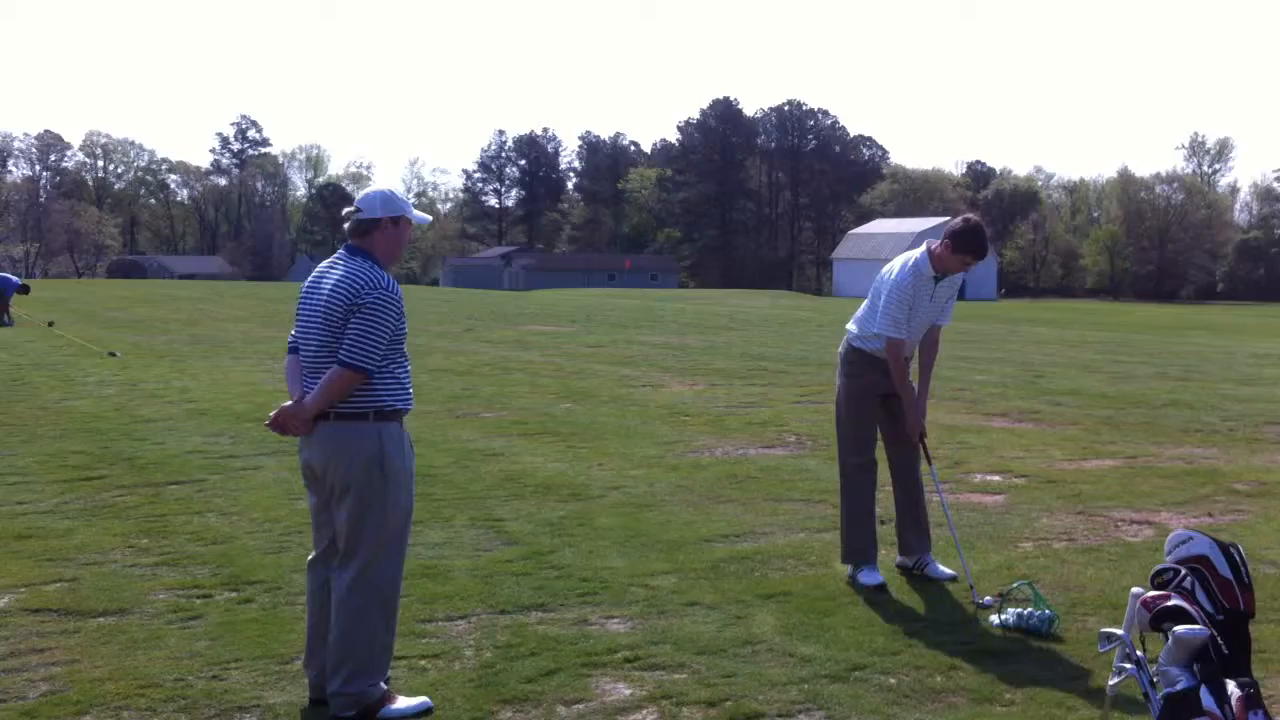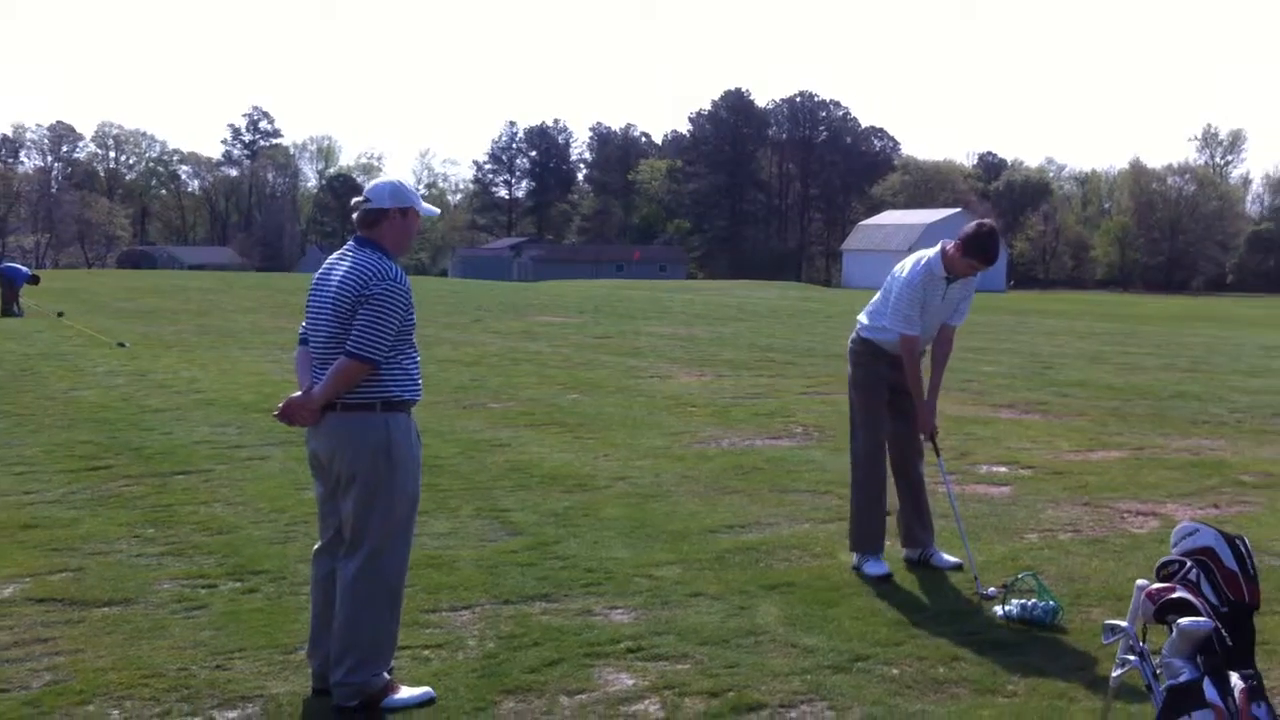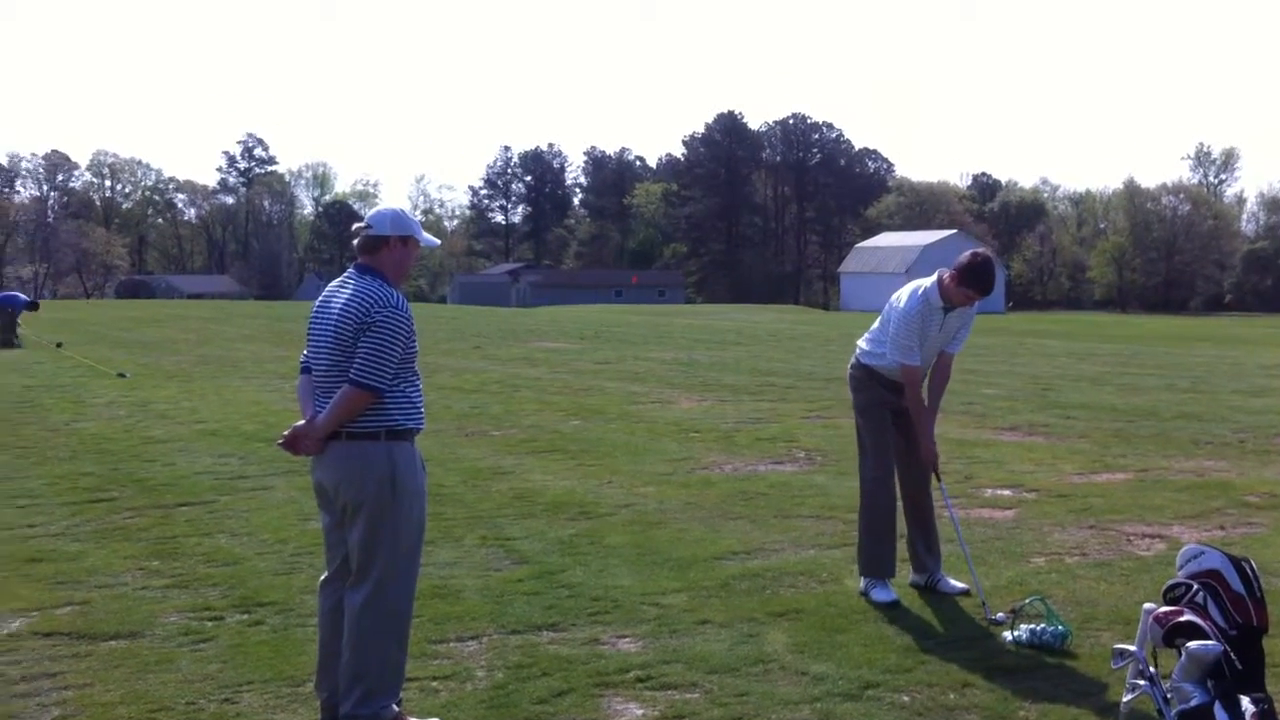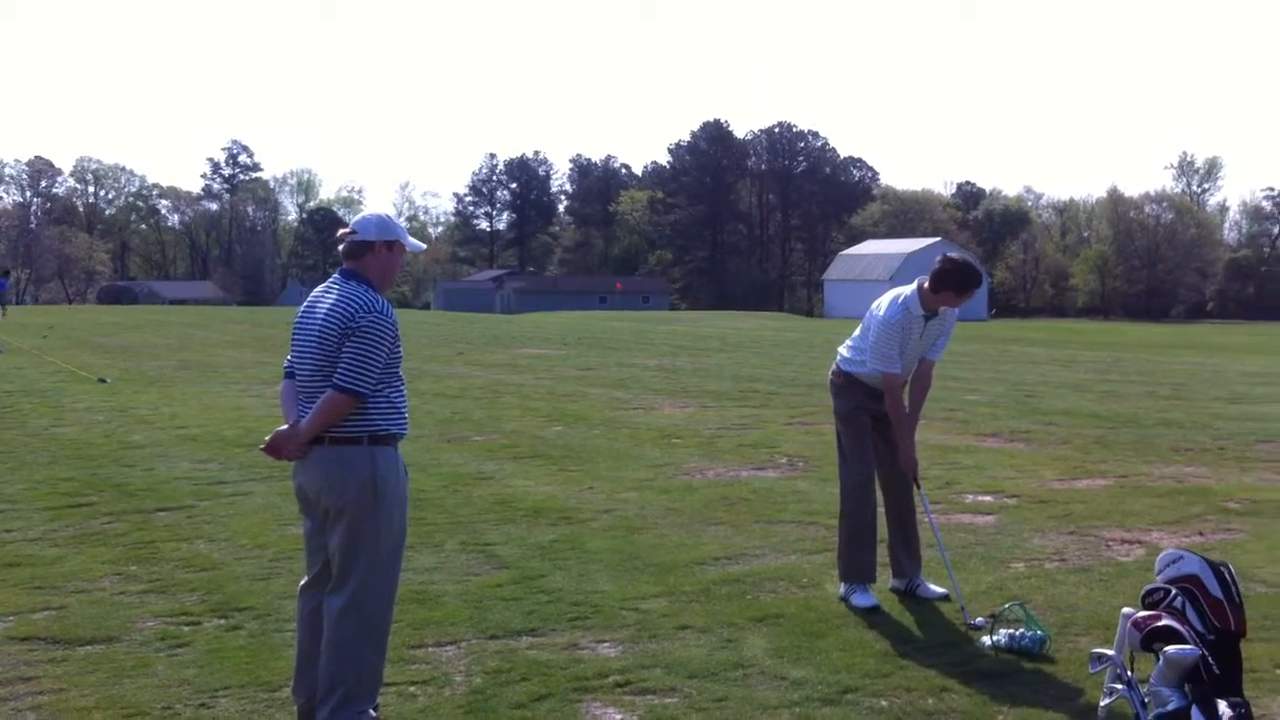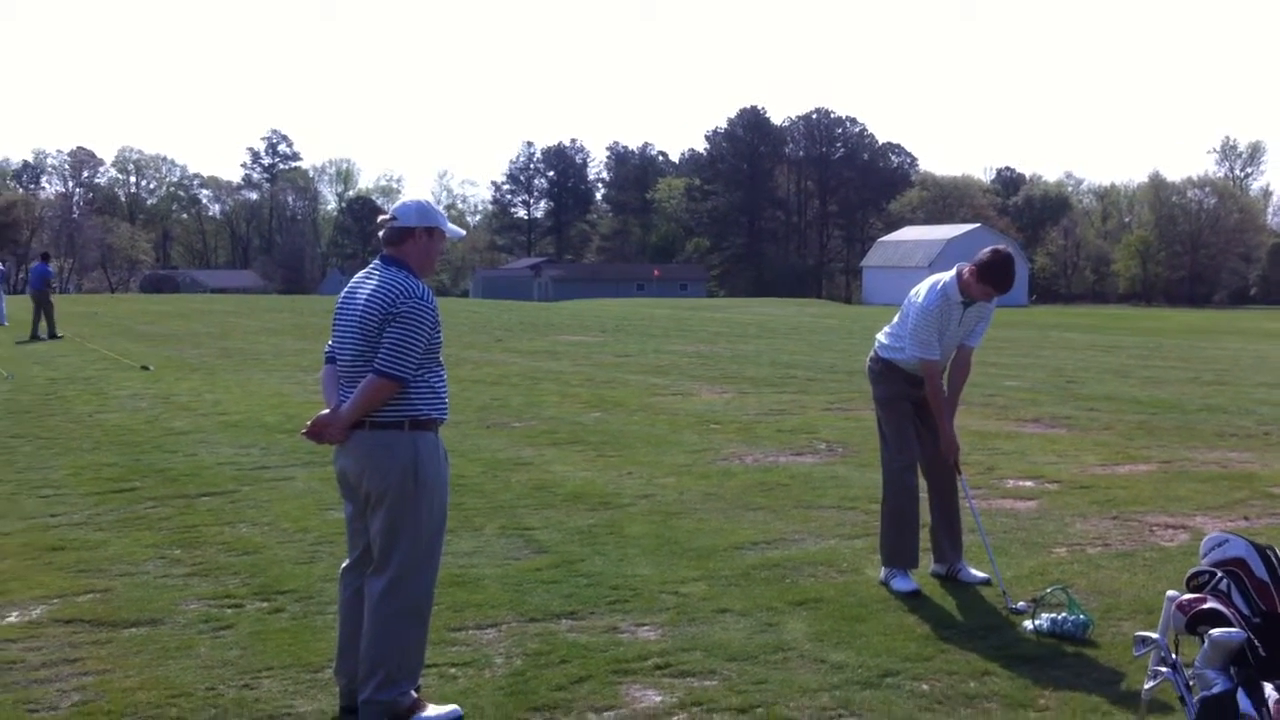
dt=0.5s
person 1, frame 1
left shoulder: (320, 276)
right shoulder: (378, 286)
left elbow: (296, 352)
right elbow: (352, 369)
left wrist: (300, 407)
right wrist: (304, 413)
left hip: (322, 438)
right hip: (368, 439)
left knee: (329, 560)
right knee: (369, 567)
person 1, frame 2
left shoulder: (331, 266)
right shoulder: (387, 277)
left elbow: (308, 343)
right elbow: (360, 360)
left wrist: (308, 397)
right wrist: (313, 402)
left hip: (331, 427)
right hip: (376, 428)
left knee: (335, 549)
right knee: (374, 556)
left ankle: (328, 668)
right ankle: (360, 682)
person 1, frame 3
left shoulder: (329, 296)
right shoulder: (387, 305)
left elbow: (309, 371)
right elbow: (363, 388)
left wrist: (311, 425)
right wrist: (317, 431)
left hip: (334, 457)
right hip: (379, 457)
left knee: (341, 580)
right knee: (381, 587)
person 1, frame 4
left shoulder: (315, 300)
right shoulder: (374, 311)
left elbow: (292, 376)
right elbow: (348, 393)
left wrist: (294, 431)
right wrist: (299, 436)
left hip: (316, 462)
right hip: (362, 463)
left knee: (321, 585)
right knee: (360, 592)
person 1, frame 5
left shoulder: (356, 286)
right shoulder: (413, 296)
left elbow: (333, 361)
right elbow: (387, 379)
left wrist: (337, 416)
right wrist: (341, 421)
left hip: (358, 447)
right hip: (403, 449)
left knee: (362, 568)
right knee: (402, 577)
person 2, frame 1
left shoulder: (952, 278)
right shoulder: (901, 277)
left elbow: (930, 339)
right elbow: (894, 350)
left wrist: (922, 400)
right wrist: (909, 410)
left hip: (895, 364)
right hip: (863, 361)
left knee: (907, 460)
right knee: (859, 461)
left ankle: (914, 552)
right ankle: (860, 561)
person 2, frame 2
left shoulder: (967, 280)
right shoulder: (913, 275)
left elbow: (944, 339)
right elbow: (909, 348)
left wrist: (932, 399)
right wrist: (921, 408)
left hip: (903, 358)
right hip: (871, 353)
left knee: (909, 453)
right knee: (870, 450)
left ankle: (918, 544)
right ankle: (866, 550)
person 2, frame 3
left shoulder: (966, 308)
right shoulder: (911, 305)
left elbow: (942, 366)
right elbow: (912, 380)
left wrist: (929, 429)
right wrist: (923, 439)
left hip: (907, 384)
right hip: (872, 379)
left knee: (918, 476)
right knee: (879, 475)
left ankle: (926, 569)
right ankle: (873, 576)
person 2, frame 4
left shoulder: (946, 315)
right shoulder: (891, 314)
left elbow: (922, 374)
right elbow: (891, 388)
left wrist: (909, 437)
right wrist: (904, 446)
left hip: (886, 390)
right hip: (853, 387)
left knee: (900, 482)
right knee: (859, 482)
left ankle: (906, 574)
right ankle: (854, 581)
person 2, frame 5
left shoulder: (985, 302)
right shoulder: (930, 300)
left elbow: (961, 360)
right elbow: (932, 374)
left wrist: (949, 420)
right wrist: (945, 431)
left hip: (927, 376)
right hip: (892, 372)
left knee: (942, 467)
right knee: (902, 466)
left ankle: (948, 559)
right ankle: (895, 565)
